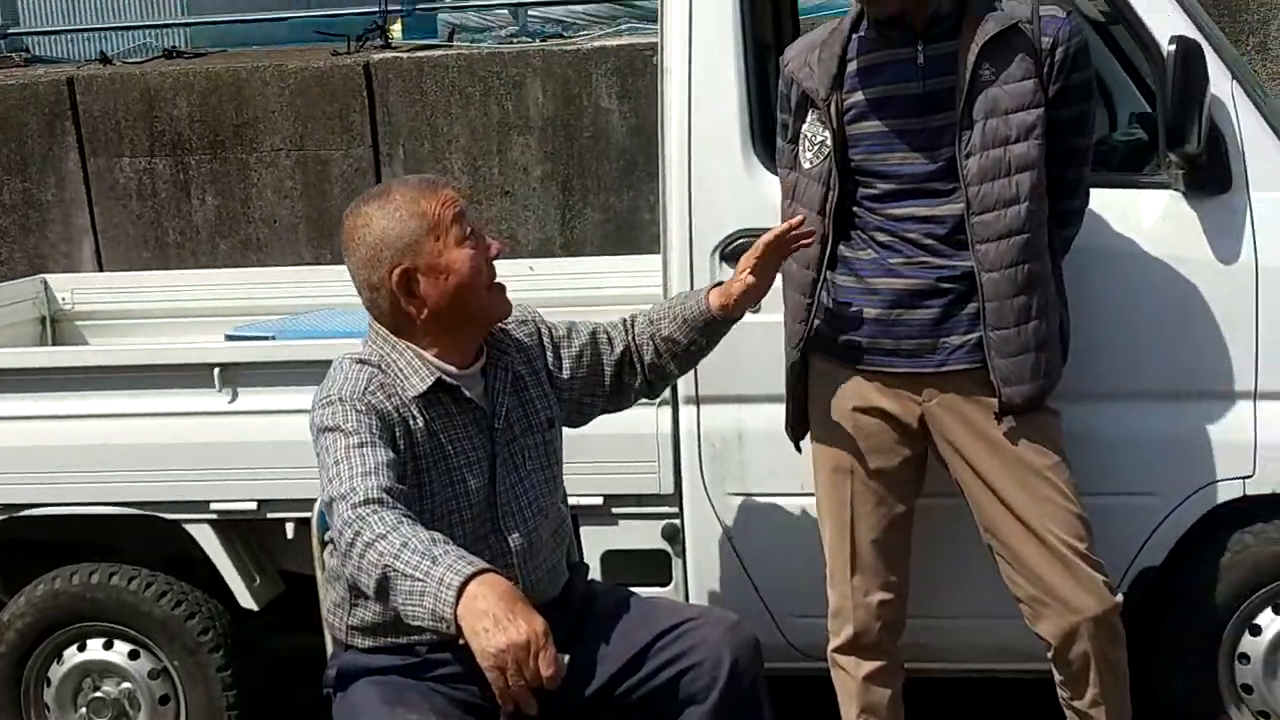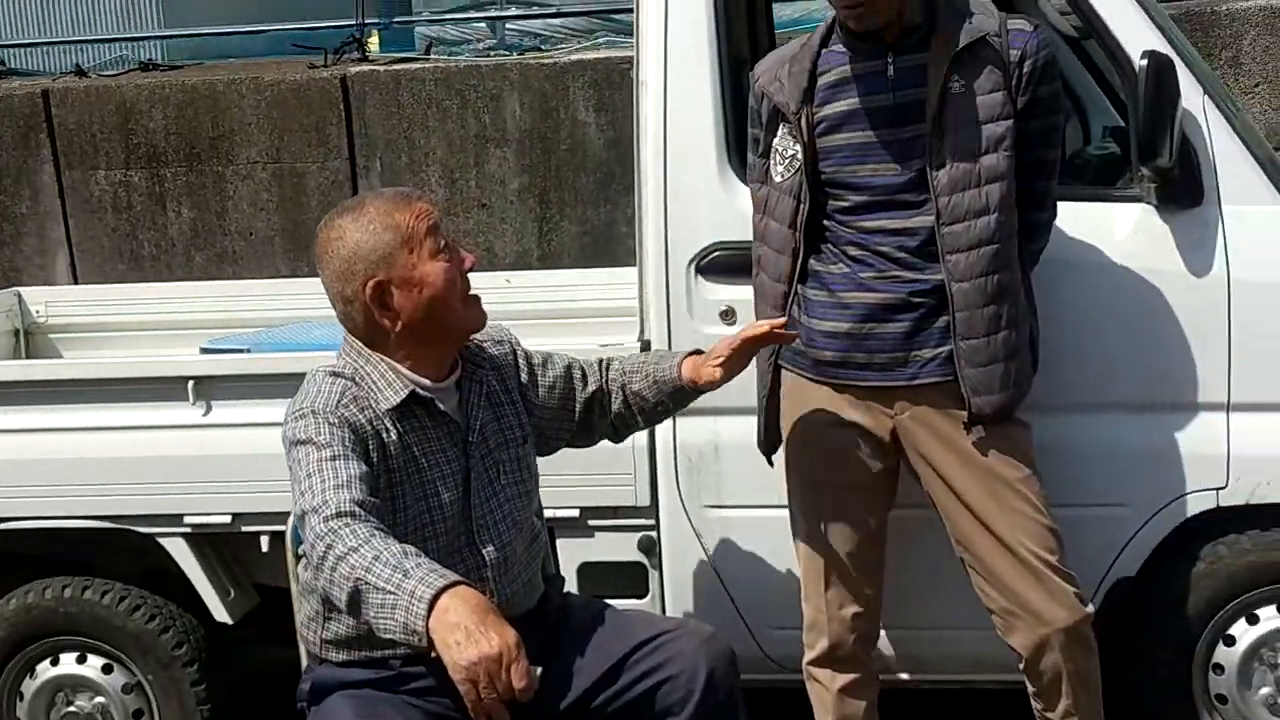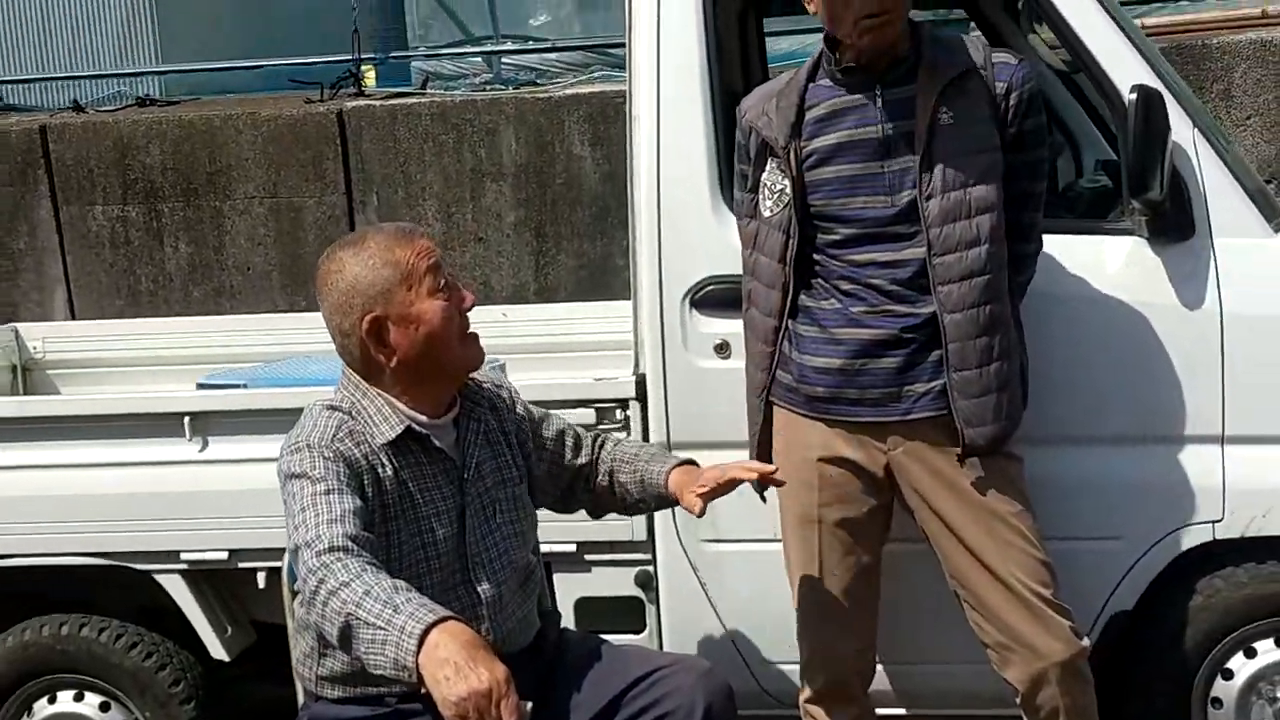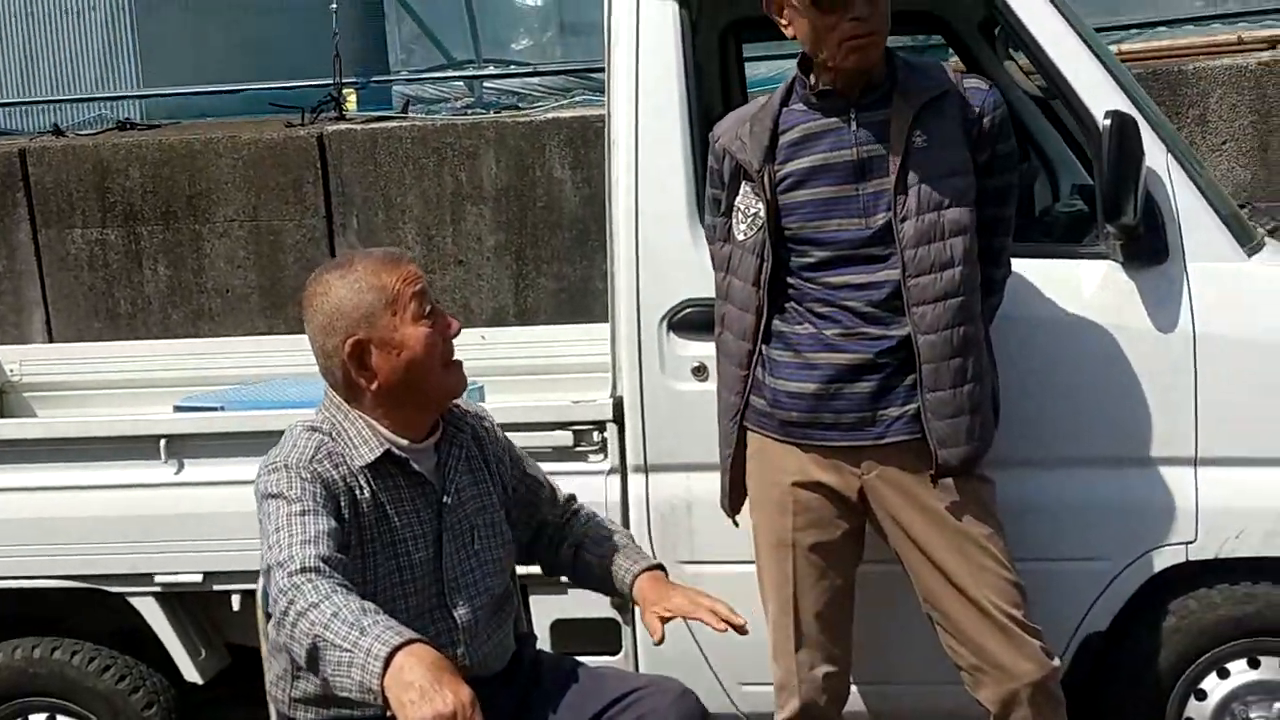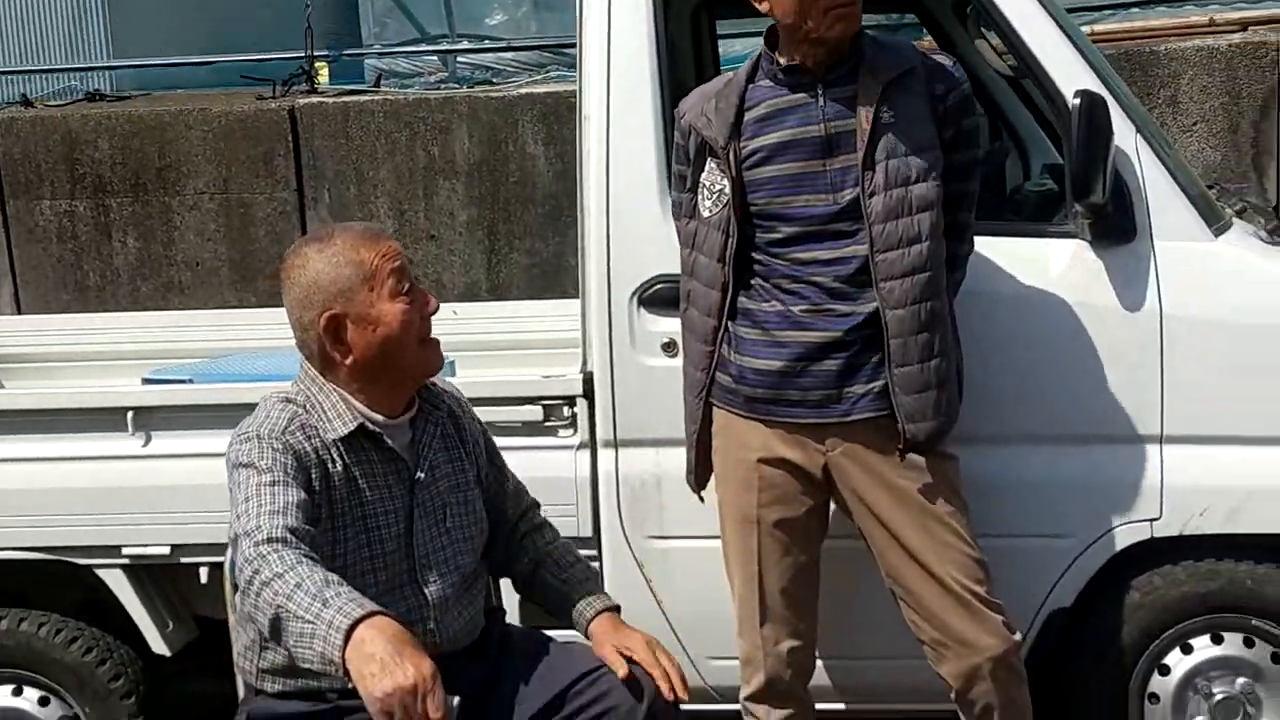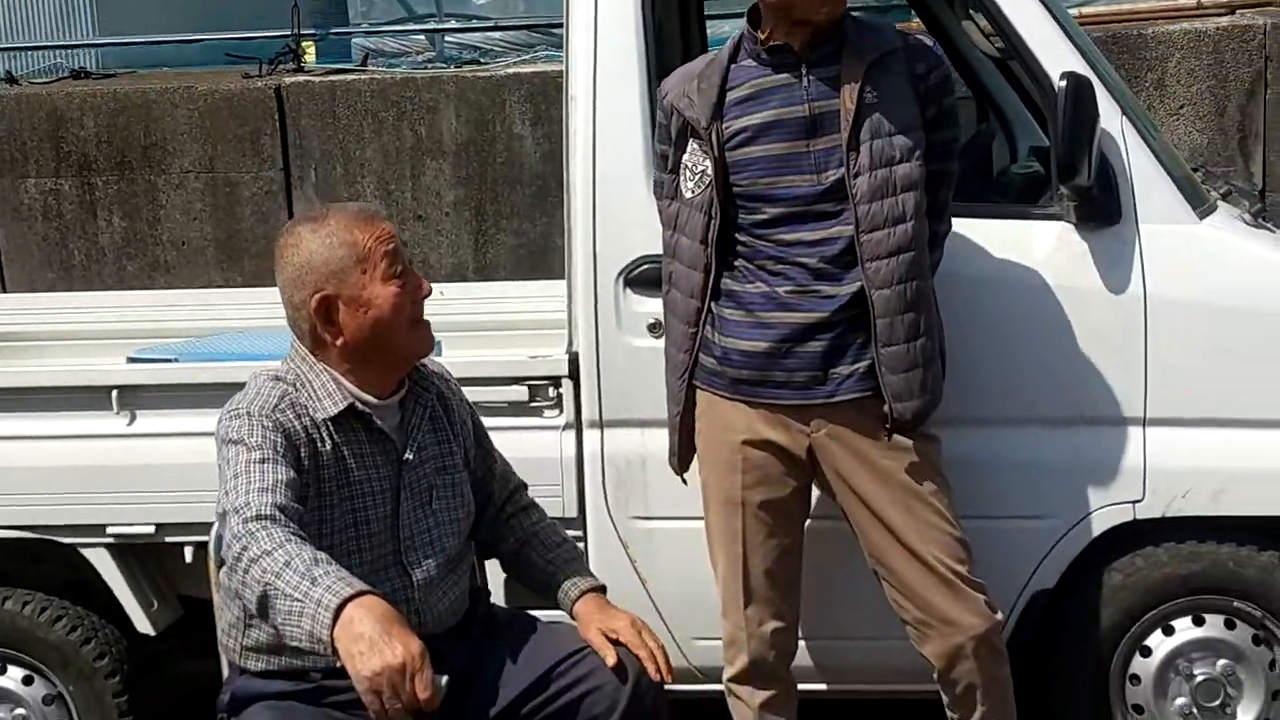
dt=0.2s
person 1, frame 1
right shoulder: (812, 67)
left elbow: (1063, 203)
left wrist: (1009, 303)
left hip: (988, 368)
right hip: (853, 371)
left knee: (1081, 608)
right knee: (862, 624)
person 1, frame 2
right shoulder: (782, 82)
left elbow: (1031, 215)
left wrist: (979, 322)
left hip: (958, 378)
right hip: (824, 385)
left knee: (1052, 618)
right knee: (836, 633)
person 1, frame 3
left shoulder: (995, 85)
right shoulder: (769, 117)
left elbow: (1017, 249)
left wrist: (970, 353)
left hip: (950, 415)
right hip: (816, 420)
left knee: (1047, 653)
person 1, frame 4
left shoulder: (966, 110)
right shoulder: (744, 142)
left elbow: (985, 271)
left wrist: (939, 369)
left hip: (924, 436)
right hip: (789, 442)
person 1, frame 5
left shoulder: (930, 88)
right shoulder: (711, 117)
left elbow: (948, 243)
left wrist: (903, 345)
left hip: (887, 413)
right hip: (755, 419)
left knee: (981, 648)
person 1, frame 6
left shoulder: (910, 67)
right shoulder: (692, 96)
left elbow: (928, 222)
left wrist: (885, 321)
right wrist: (724, 364)
left hip: (870, 394)
right hip: (739, 400)
left knee: (963, 627)
right knee: (755, 646)
person 2, frame 1
left shoulder: (523, 344)
right shoulder: (356, 400)
left elbow: (627, 353)
right elbow: (367, 527)
left wrist: (728, 300)
right wrist: (472, 590)
left hip: (556, 619)
right hip: (411, 663)
left knee: (725, 651)
person 2, frame 2
left shoulder: (497, 363)
right shoulder: (328, 414)
left elbow: (595, 390)
right elbow: (341, 540)
left wrist: (692, 372)
right wrist: (444, 603)
left hip: (531, 632)
left knee: (702, 663)
person 2, frame 3
left shoulder: (492, 407)
right shoulder: (323, 448)
left elbow: (585, 460)
right elbow: (333, 575)
left wrist: (673, 477)
right wrist: (434, 638)
person 2, frame 4
left shoulder: (473, 435)
right shoulder: (303, 469)
left elbow: (558, 525)
right elbow: (305, 596)
left wrist: (644, 578)
right wrist: (400, 660)
person 2, frame 5
left shoulder: (447, 413)
right shoulder: (275, 441)
left elbow: (521, 532)
right elbow: (270, 565)
left wrist: (599, 614)
right wrist: (364, 634)
left hip: (470, 667)
person 2, frame 6
left shoulder: (437, 393)
right shoulder: (263, 420)
left elbow: (507, 512)
right elbow: (258, 543)
left wrist: (584, 597)
right wrist: (352, 613)
left hip: (455, 647)
left knee: (625, 675)
